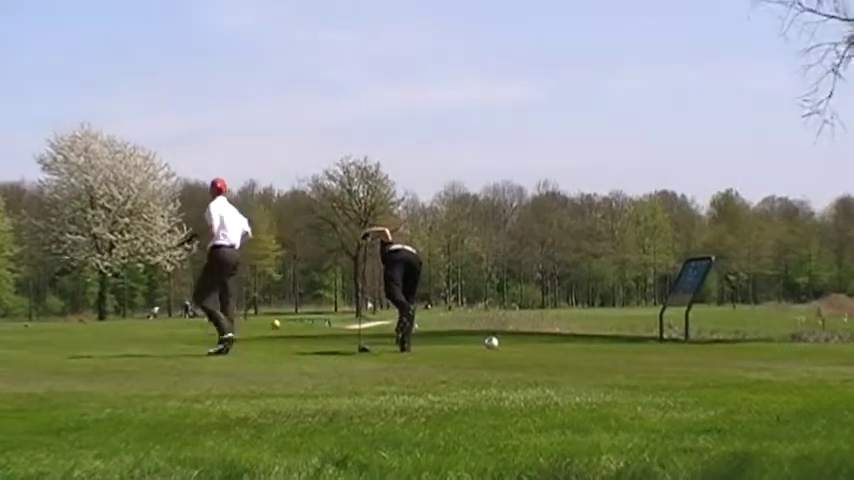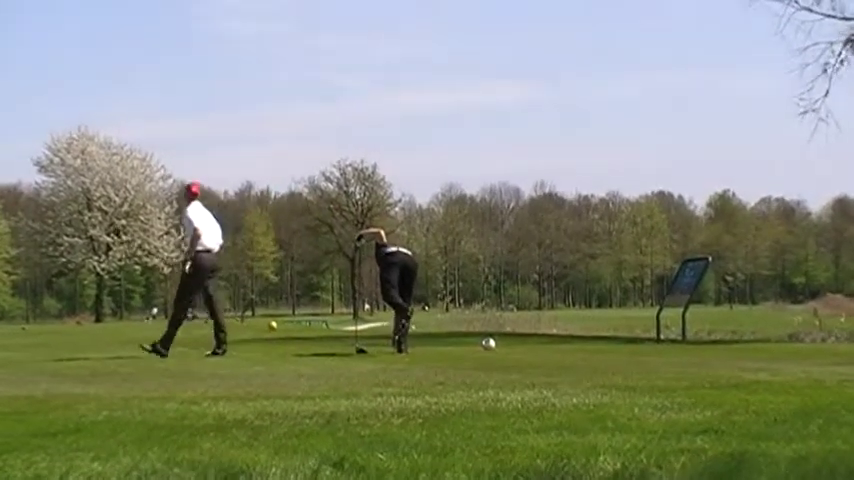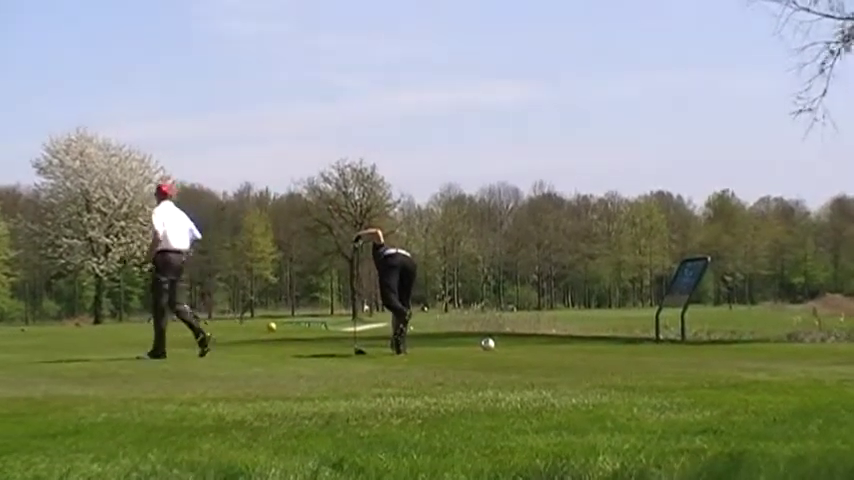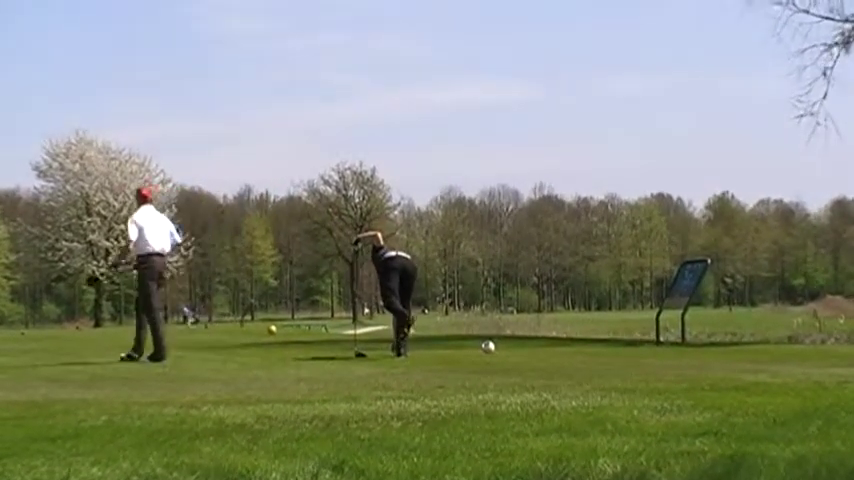
dt=0.3s
person 1, frame 1
left shoulder: (214, 205)
right shoulder: (233, 209)
left elbow: (213, 230)
right elbow: (248, 233)
left hip: (219, 253)
right hip: (233, 254)
left knee: (201, 297)
right knee: (226, 299)
left ankle: (226, 331)
right ankle: (225, 342)
person 1, frame 2
left shoulder: (191, 211)
right shoulder: (207, 213)
left elbow: (198, 233)
right elbow: (219, 241)
left wrist: (188, 258)
left hip: (198, 260)
right hip: (210, 258)
left knee: (181, 304)
right knee: (211, 303)
left ankle: (163, 346)
right ankle: (220, 345)
person 1, frame 3
left shoulder: (159, 211)
right shoulder: (180, 213)
left elbow: (158, 236)
right elbow: (196, 236)
left wrist: (148, 258)
left hip: (164, 257)
right hip: (179, 258)
left knee: (159, 305)
right knee: (174, 303)
left ankle: (159, 349)
right ankle: (200, 334)
person 1, frame 4
left shoulder: (137, 217)
right shoulder: (161, 217)
left elbow: (130, 243)
right elbow: (177, 241)
left hip: (147, 263)
right hip: (161, 262)
left knee: (151, 308)
right knee: (142, 306)
left ankle: (160, 352)
right ankle: (137, 351)
person 2, frame 1
left shoulder: (388, 247)
left elbow: (385, 231)
right elbow: (404, 298)
left wrist: (368, 233)
left hip: (396, 257)
right hip: (414, 259)
left knee: (392, 289)
right knee: (409, 300)
left ankle: (406, 307)
right ankle: (405, 342)
person 2, frame 2
left shoulder: (383, 249)
left elbow: (380, 232)
left wrist: (362, 235)
left hip: (392, 259)
right hip: (410, 260)
left knee: (388, 292)
right knee: (405, 300)
left ankle: (404, 309)
right ankle: (402, 343)
person 2, frame 3
left shoulder: (380, 250)
left elbow: (377, 232)
left wrist: (359, 236)
left hip: (391, 261)
right hip: (409, 262)
left knee: (388, 295)
right knee: (404, 302)
left ankle: (403, 313)
right ankle: (400, 344)
person 2, frame 4
left shoulder: (379, 252)
left elbow: (377, 235)
left wrist: (359, 238)
left hip: (392, 264)
right hip: (409, 264)
left knee: (389, 299)
right knee: (404, 304)
left ankle: (406, 317)
right ankle: (401, 347)
